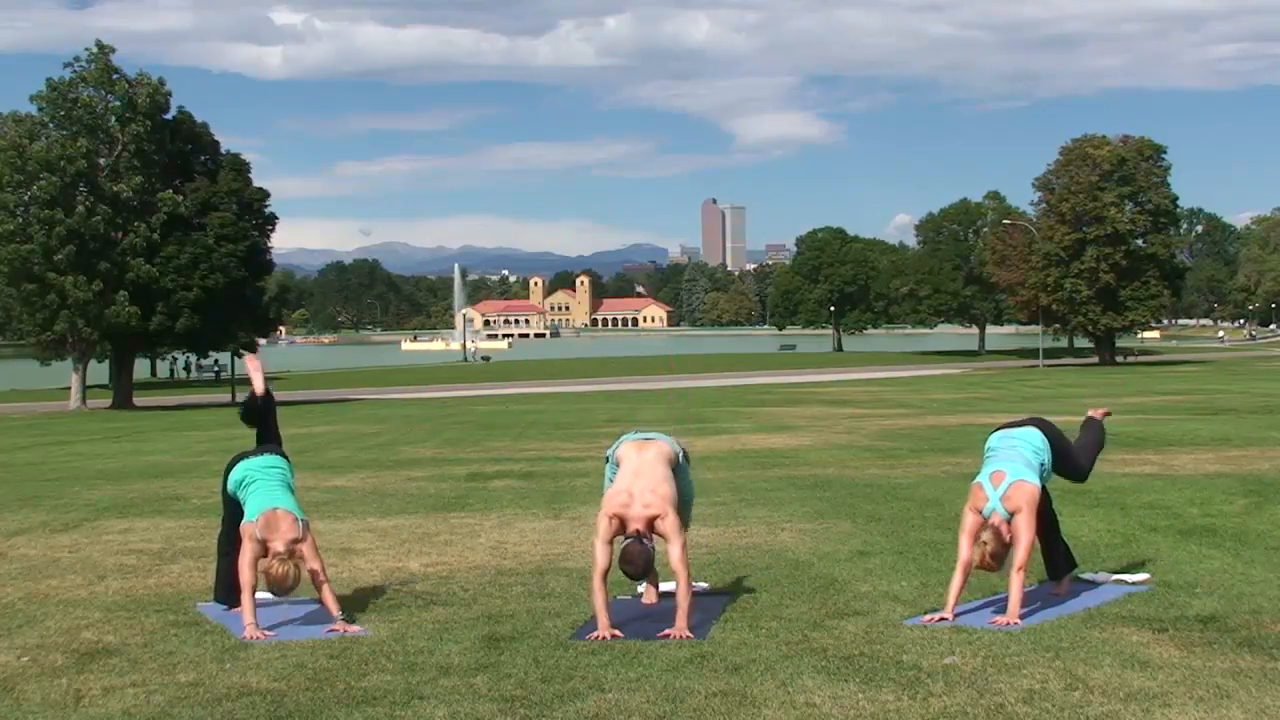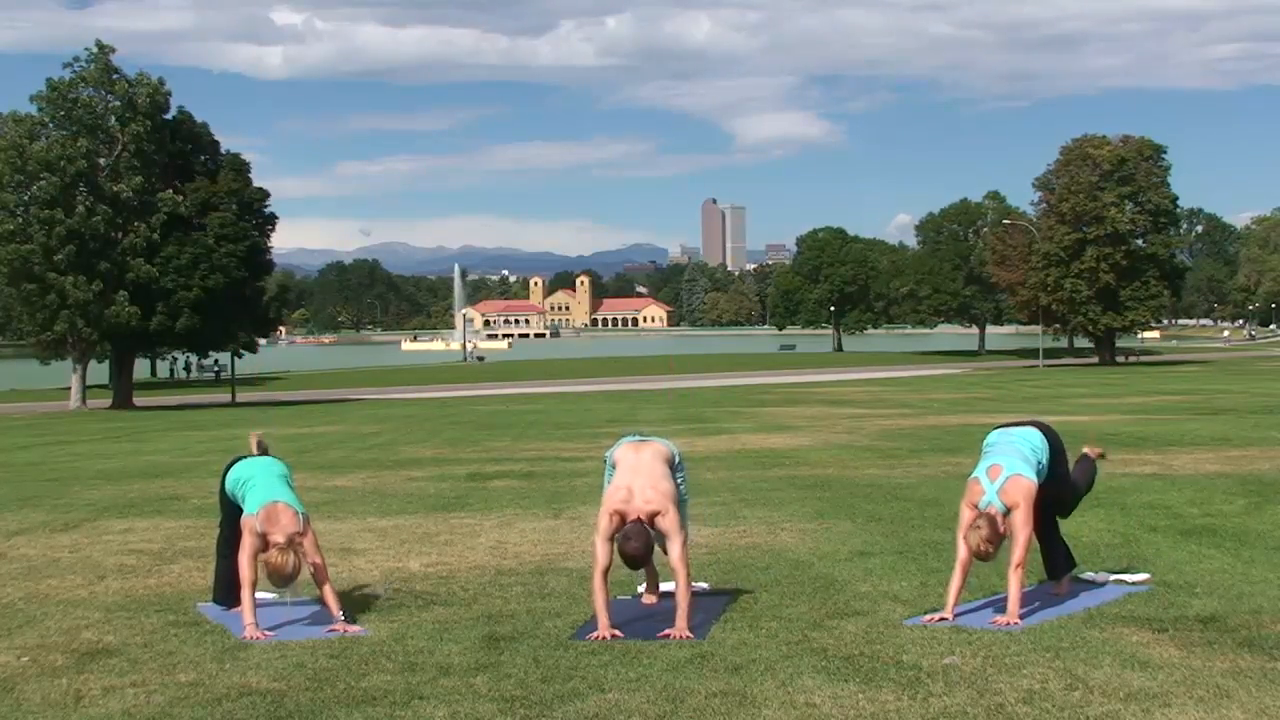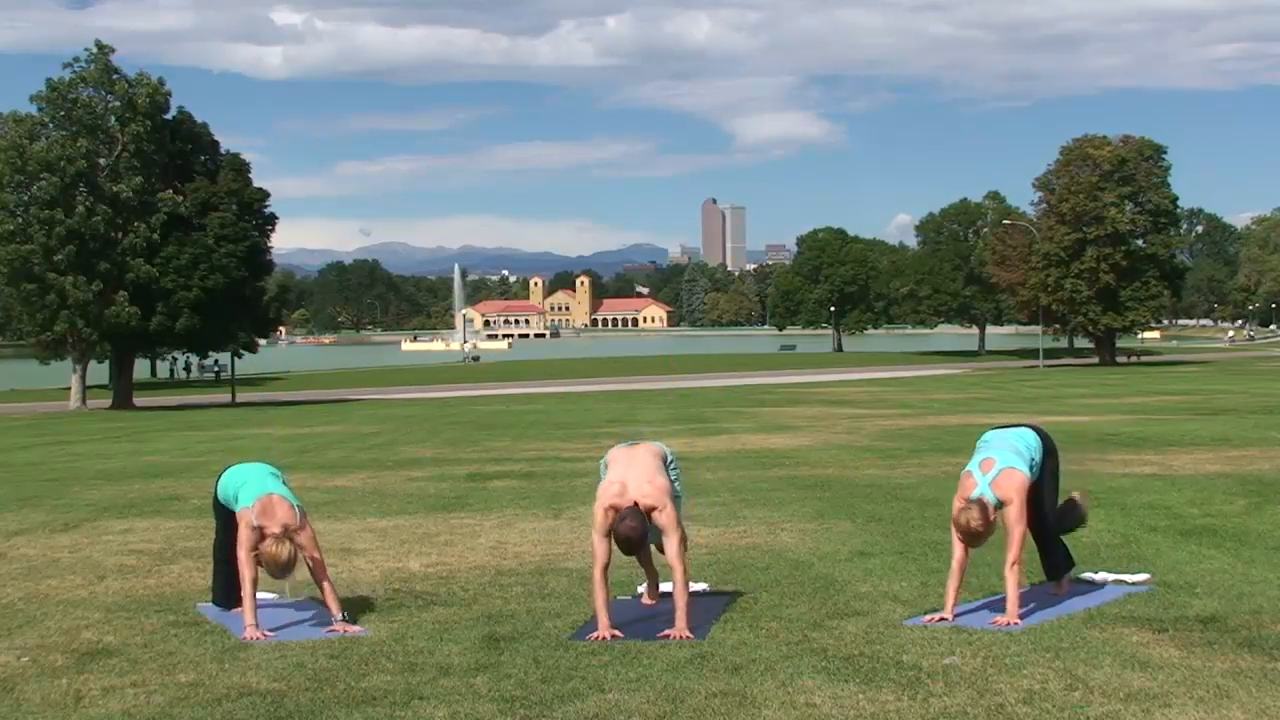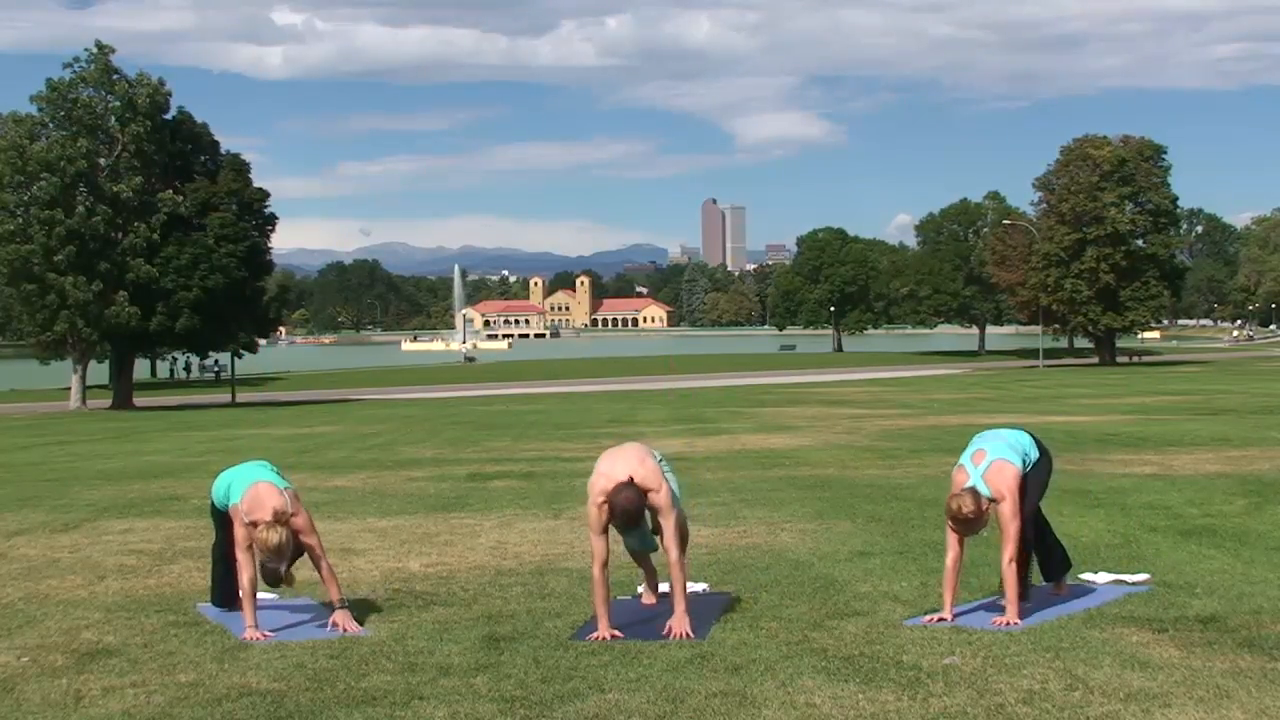
dt=0.3s
person 1, frame 1
left shoulder: (301, 535)
right shoulder: (253, 535)
left elbow: (320, 579)
right elbow: (247, 586)
left wrist: (339, 618)
right wrist: (250, 625)
left hip: (275, 464)
right hip: (241, 472)
left knee: (270, 443)
right knee: (232, 540)
left ankle: (259, 392)
right ankle: (228, 600)
person 1, frame 2
left shoulder: (301, 531)
right shoulder: (253, 526)
left elbow: (322, 575)
right elbow: (247, 582)
left wrist: (339, 617)
right wrist: (250, 625)
left hip: (275, 469)
right hip: (238, 473)
right knee: (230, 542)
right ankle: (227, 598)
person 1, frame 3
left shoulder: (298, 525)
right shoulder: (250, 521)
left elbow: (321, 575)
right elbow: (247, 579)
left wrist: (339, 618)
right wrist: (250, 626)
right hip: (230, 481)
right knee: (228, 548)
right ankle: (228, 600)
person 1, frame 4
left shoulder: (293, 511)
right shoulder: (241, 514)
left elbow: (321, 559)
right elbow: (246, 572)
right hip: (224, 487)
left knee: (297, 547)
right knee: (227, 551)
left ankle: (272, 569)
right ankle: (226, 600)
person 2, frame 1
left shoulder: (1021, 502)
right shoulder: (975, 506)
left elbow: (1019, 567)
right elbow: (962, 562)
left wrist: (1012, 613)
right wrist: (948, 609)
left hip: (1040, 437)
left knee: (1079, 470)
right knee: (1043, 517)
left ankle: (1094, 421)
right ankle: (1062, 574)
person 2, frame 2
left shoulder: (1017, 497)
right shoulder: (971, 500)
left elbow: (1017, 563)
right elbow: (962, 560)
left wrist: (1012, 613)
right wrist: (948, 609)
left hip: (1040, 440)
left knee: (1063, 507)
right knee: (1043, 520)
left ankle: (1087, 461)
right ankle: (1061, 573)
person 2, frame 3
left shoulder: (1010, 492)
right shoulder: (963, 497)
left elbow: (1012, 560)
right elbow: (958, 559)
left wrist: (1012, 613)
right wrist: (947, 610)
left hip: (1034, 443)
left knee: (1048, 525)
right knee: (1037, 524)
left ankle: (1075, 507)
right ankle: (1061, 573)
person 2, frame 4
left shoulder: (1003, 490)
right shoulder: (958, 495)
left elbow: (1008, 556)
right elbow: (952, 556)
left wrist: (1011, 612)
right wrist: (946, 609)
left hip: (1032, 453)
left knee: (1023, 525)
right knee: (1030, 523)
left ankle: (1021, 594)
right ankle: (1058, 573)
person 3, frame 1
left shoulder: (664, 516)
right shoulder: (609, 516)
left elbow: (682, 575)
right elbow: (598, 576)
left wrist: (681, 625)
right wrist: (603, 625)
left hip: (666, 448)
right hip: (623, 449)
right ankle: (651, 578)
person 3, frame 2
left shoulder: (664, 511)
right shoulder: (610, 512)
left elbow: (681, 571)
right elbow: (600, 572)
left wrist: (681, 625)
right wrist: (603, 625)
left hip: (666, 453)
left knee: (669, 543)
right ankle: (651, 578)
person 3, frame 3
left shoulder: (661, 505)
right shoulder: (605, 507)
left elbow: (678, 567)
right elbow: (599, 570)
left wrist: (681, 625)
right wrist: (603, 625)
left knee: (666, 542)
right knee: (634, 541)
right ankle: (651, 578)
person 3, frame 4
left shoulder: (658, 488)
right shoulder: (598, 500)
left elbow: (674, 552)
right elbow: (599, 566)
left wrist: (680, 611)
right wrist: (603, 625)
left knee: (675, 522)
right knee: (636, 542)
right ankle: (650, 576)
